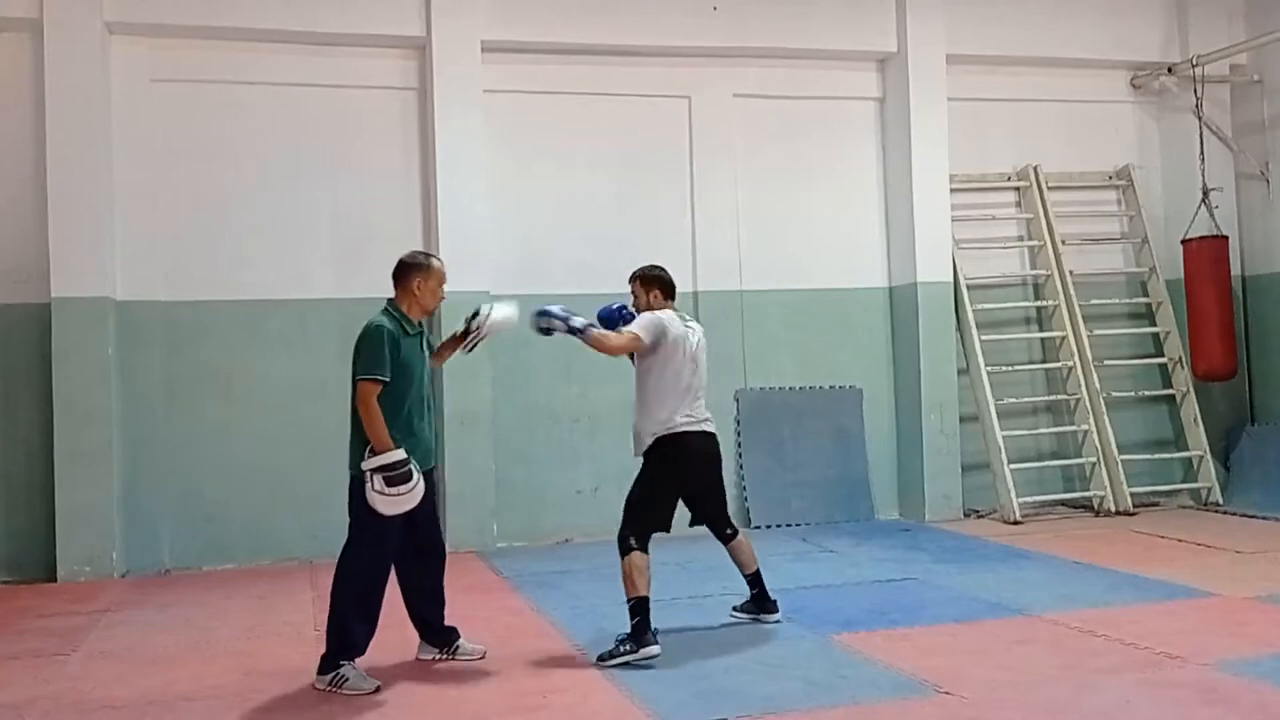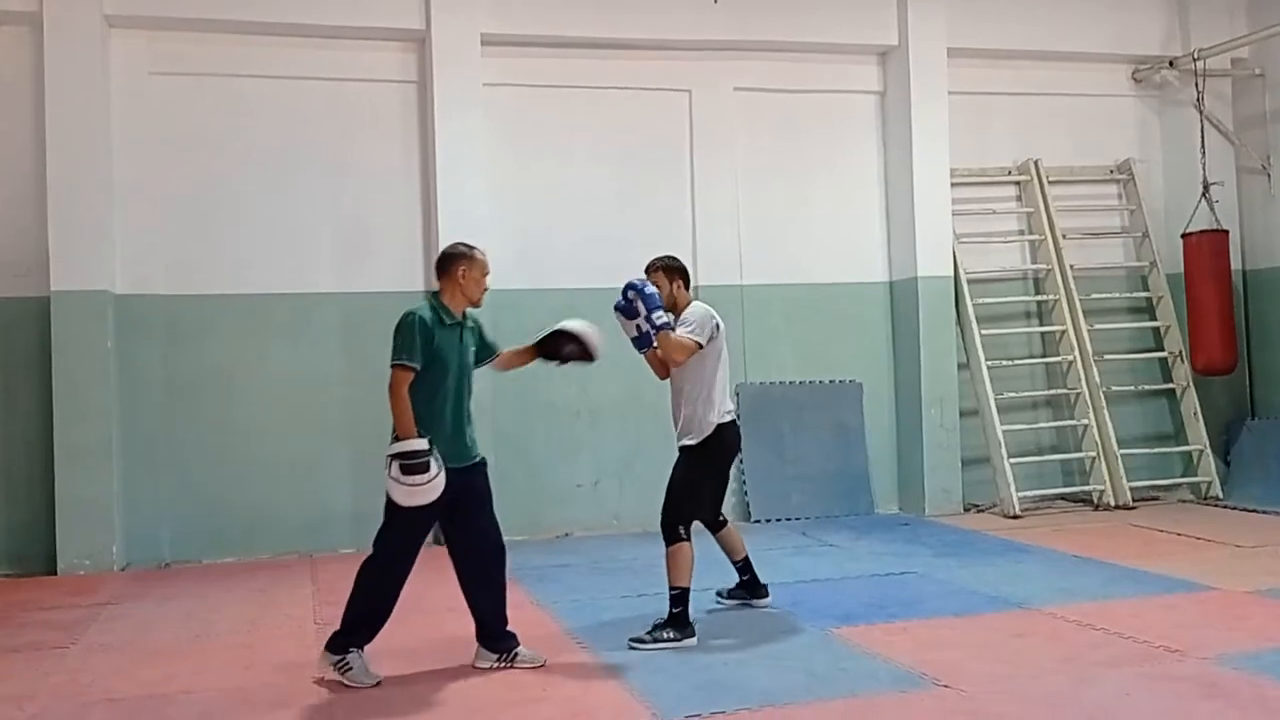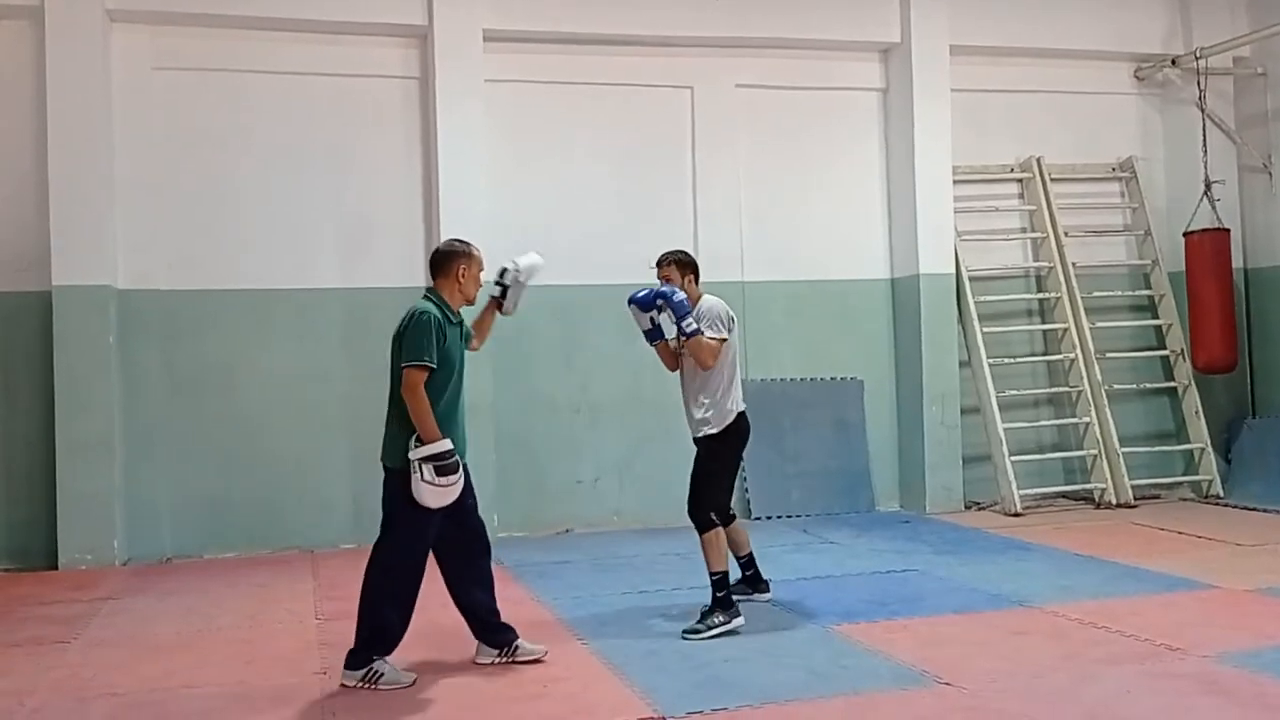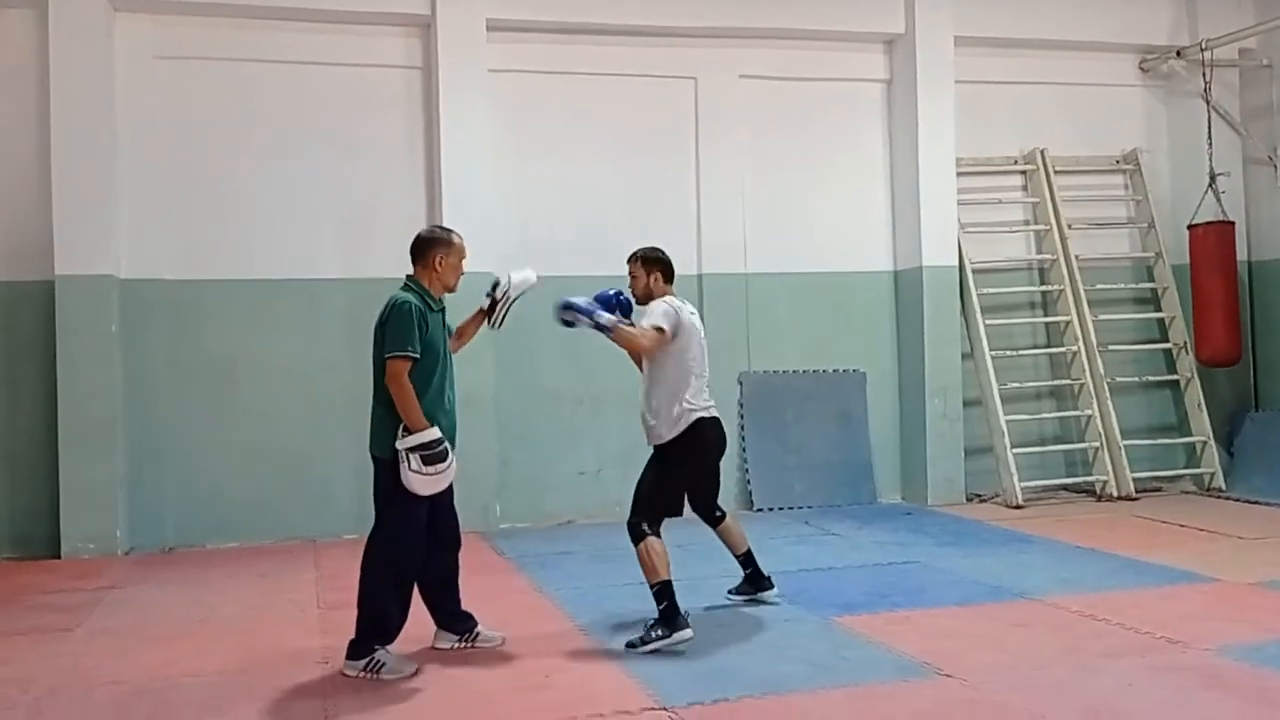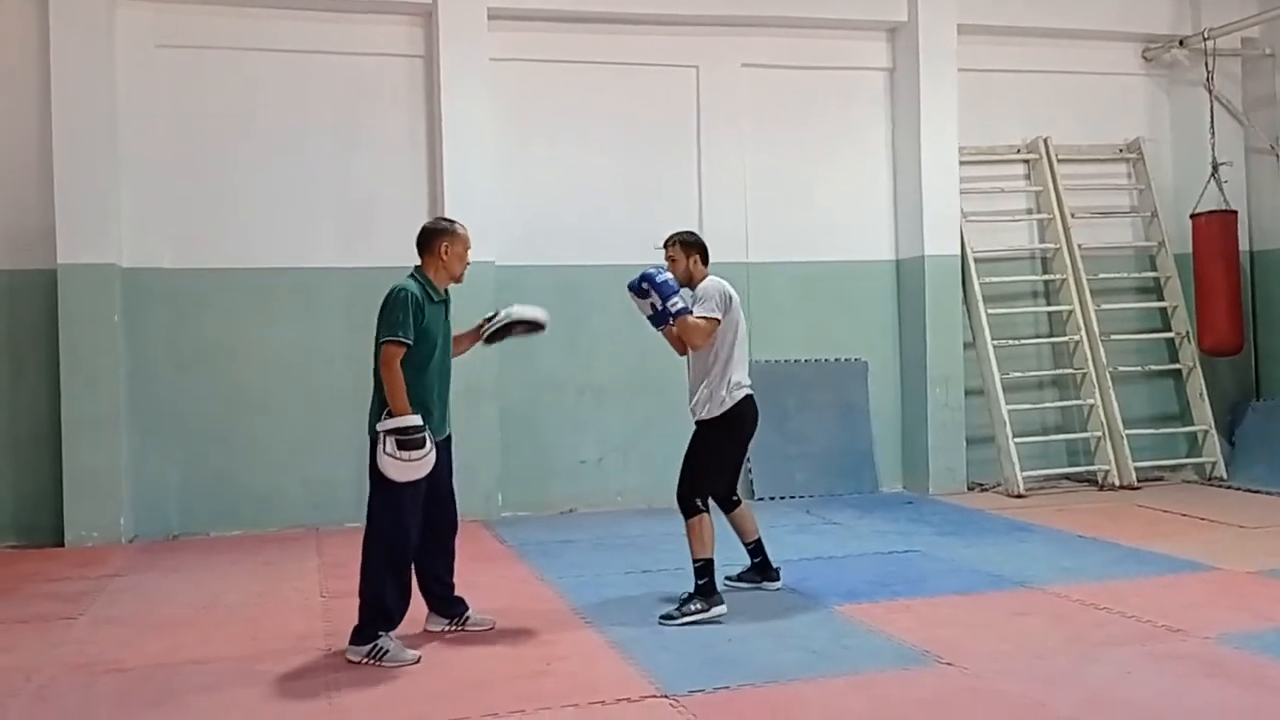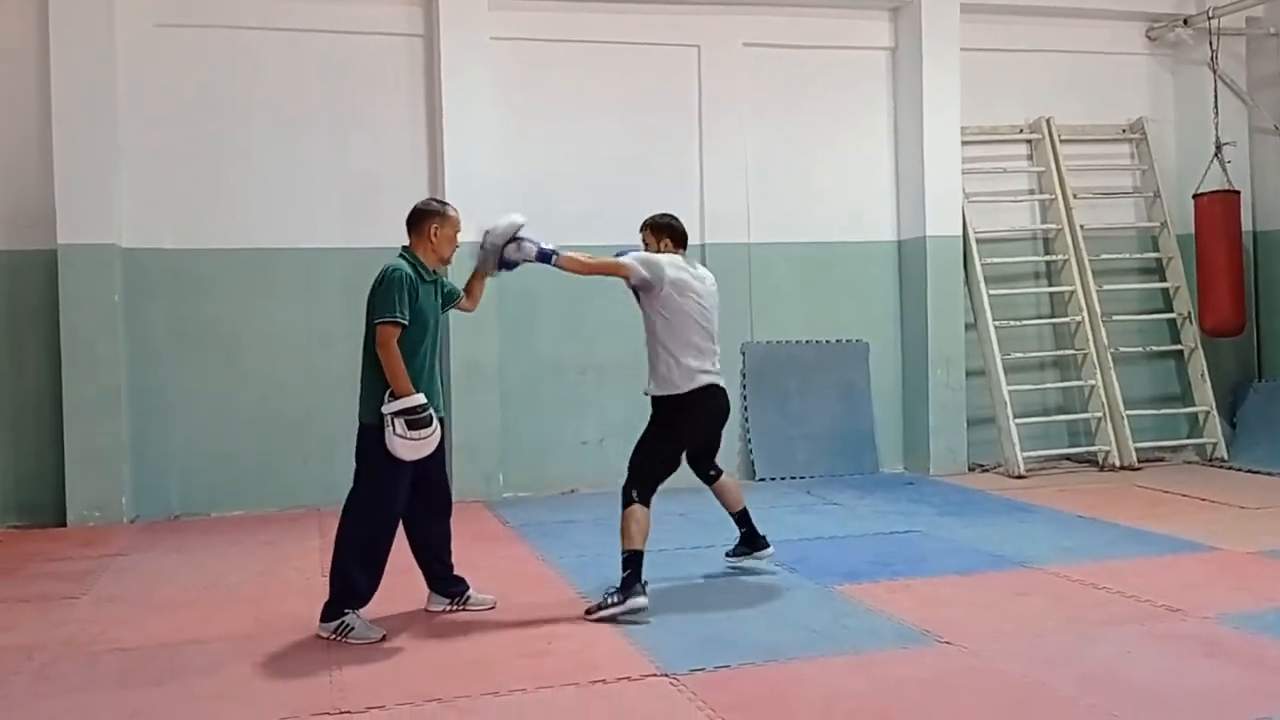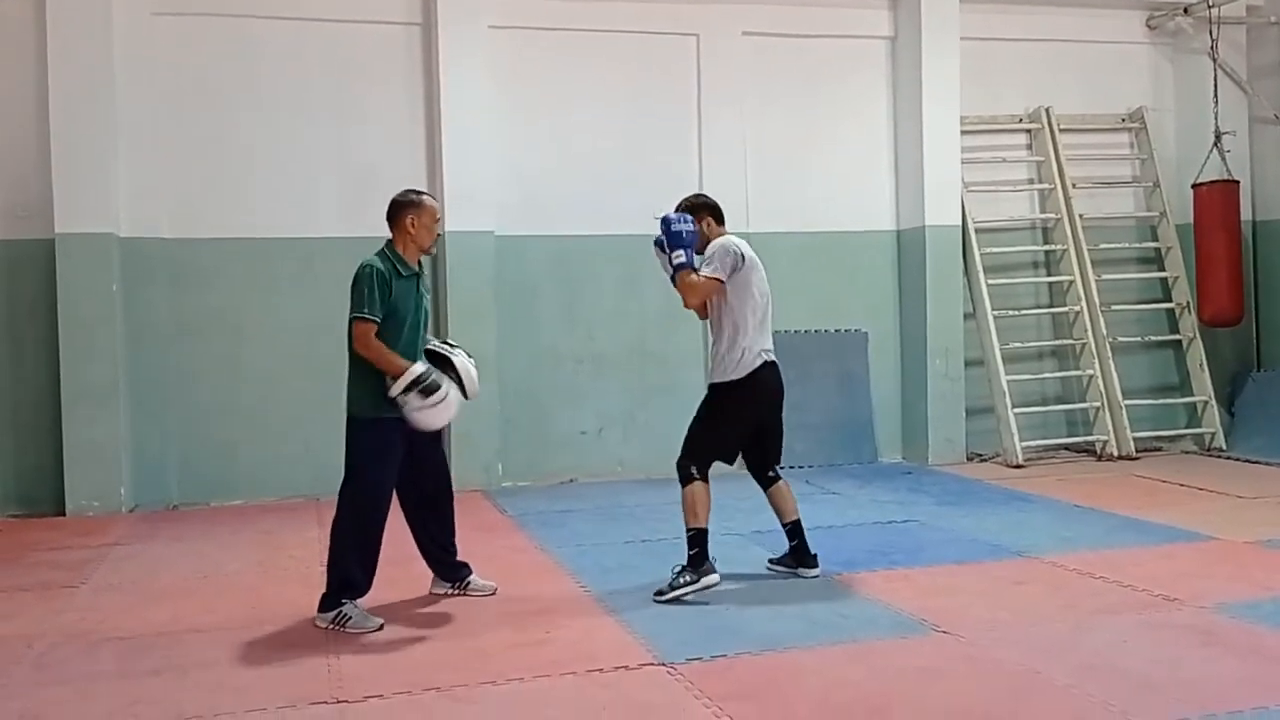
dt=0.7s
person 1, frame 1
left shoulder: (415, 330)
right shoulder: (381, 330)
right elbow: (366, 399)
left wrist: (461, 339)
right wrist: (389, 458)
left hip: (418, 466)
left knee: (425, 554)
right knee: (367, 563)
left ankle: (436, 637)
right ankle: (335, 664)
person 1, frame 2
left shoulder: (469, 326)
right shoulder: (419, 321)
left elbow: (500, 359)
right elbow: (399, 387)
left wrist: (543, 348)
left hip: (466, 462)
left knee: (485, 552)
right knee: (392, 557)
left ankle: (496, 645)
right ankle: (344, 648)
person 1, frame 3
left shoulder: (449, 318)
right shoulder: (426, 317)
left elbow: (472, 342)
right elbow: (412, 386)
left wrist: (494, 306)
right wrist: (436, 447)
left hip: (447, 458)
right hip: (417, 461)
left knee: (470, 548)
right knee: (400, 557)
left ankle: (495, 640)
right ankle: (364, 661)
person 1, frame 4
left shoulder: (432, 307)
right shoulder: (405, 307)
left elbow: (451, 343)
right elbow: (396, 377)
left wrist: (484, 313)
right wrist: (423, 435)
left hip: (431, 447)
right hip: (404, 451)
left knee: (442, 539)
right knee: (395, 546)
left ankle: (453, 625)
right ankle: (366, 650)
person 1, frame 5
left shoulder: (441, 299)
right shoulder: (406, 295)
right elbow: (389, 363)
left wrist: (485, 329)
left hip: (436, 435)
left knee: (439, 524)
right knee: (394, 533)
left ankle: (445, 609)
right ankle: (370, 635)
person 1, frame 6
left shoulder: (431, 280)
right shoulder: (398, 275)
left elbow: (468, 301)
right elbow: (385, 343)
left wrist: (487, 265)
right wrist: (410, 402)
left hip: (422, 415)
right hip: (390, 419)
left knee: (433, 504)
right knee: (373, 511)
left ankle: (445, 588)
right ankle: (339, 611)
person 1, frame 7
left shoulder: (417, 273)
right shoulder: (373, 272)
right elbow: (362, 340)
right wrist: (410, 373)
right hip: (376, 411)
left knee: (433, 491)
right knee: (364, 502)
left ankle: (449, 572)
right ankle: (337, 602)
person 2, frame 1
left shoulder: (655, 320)
right shoulder: (694, 329)
left elbow: (615, 345)
left wrist: (569, 322)
right wrist: (618, 326)
left hip: (670, 445)
right hip: (704, 441)
left knee: (634, 535)
right knee: (720, 523)
left ankle: (641, 633)
right ankle: (762, 600)
person 2, frame 2
left shoulder: (699, 314)
right shoulder: (682, 320)
left elbow: (676, 355)
right elbow: (664, 369)
left wrist: (654, 312)
right wrist: (637, 328)
left hip: (711, 435)
right hip: (710, 435)
left knee: (674, 521)
right knee: (709, 515)
left ankle: (679, 622)
right ankle: (752, 585)
person 2, frame 3
left shoulder: (713, 309)
right shoulder: (689, 314)
left elbow: (707, 359)
right elbow: (673, 362)
left wrist: (682, 317)
right wrist: (650, 325)
left hip: (723, 426)
right hip: (711, 429)
left knee: (703, 510)
right knee: (718, 510)
left ankle: (723, 607)
right ankle: (753, 580)
person 2, frame 4
left shoulder: (665, 308)
right shoulder: (682, 310)
left elbow: (646, 345)
right elbow: (649, 364)
left wrist: (598, 317)
right wrist: (620, 326)
left hip: (682, 437)
right hip: (706, 430)
left knee: (642, 524)
right knee: (708, 509)
left ankle: (670, 619)
right ankle: (757, 579)
person 2, frame 5
left shoulder: (712, 289)
right shoulder: (705, 294)
left elbow: (697, 337)
right elbow: (685, 347)
left wrist: (671, 298)
right wrist: (656, 312)
left hip: (724, 411)
right hip: (731, 410)
left knee: (691, 496)
right knee: (724, 493)
left ankle: (705, 594)
right ankle: (762, 568)
person 2, frame 6
left shoulder: (656, 268)
right shoulder: (705, 277)
left elbow: (594, 266)
left wrist: (540, 252)
right wrist: (634, 286)
left hip: (679, 399)
right hip: (714, 397)
left knee: (637, 489)
right knee: (706, 466)
left ankle: (631, 585)
right ankle: (752, 539)
person 2, frame 7
left shoulder: (725, 247)
right shoulder: (736, 251)
left elbow: (693, 296)
right elbow: (704, 308)
left wrist: (679, 253)
right wrist: (677, 257)
left hip: (738, 380)
right hip: (764, 376)
left knee: (691, 464)
right knee: (765, 468)
left ankle: (698, 564)
right ankle: (801, 553)
